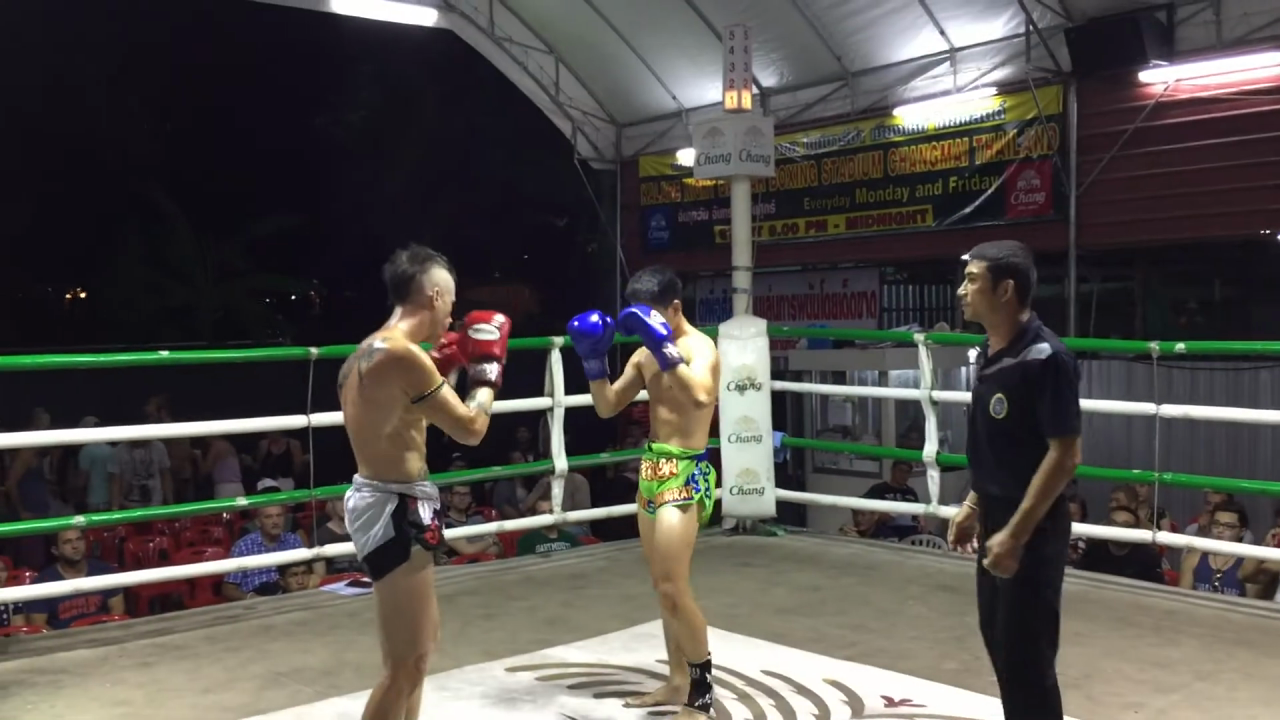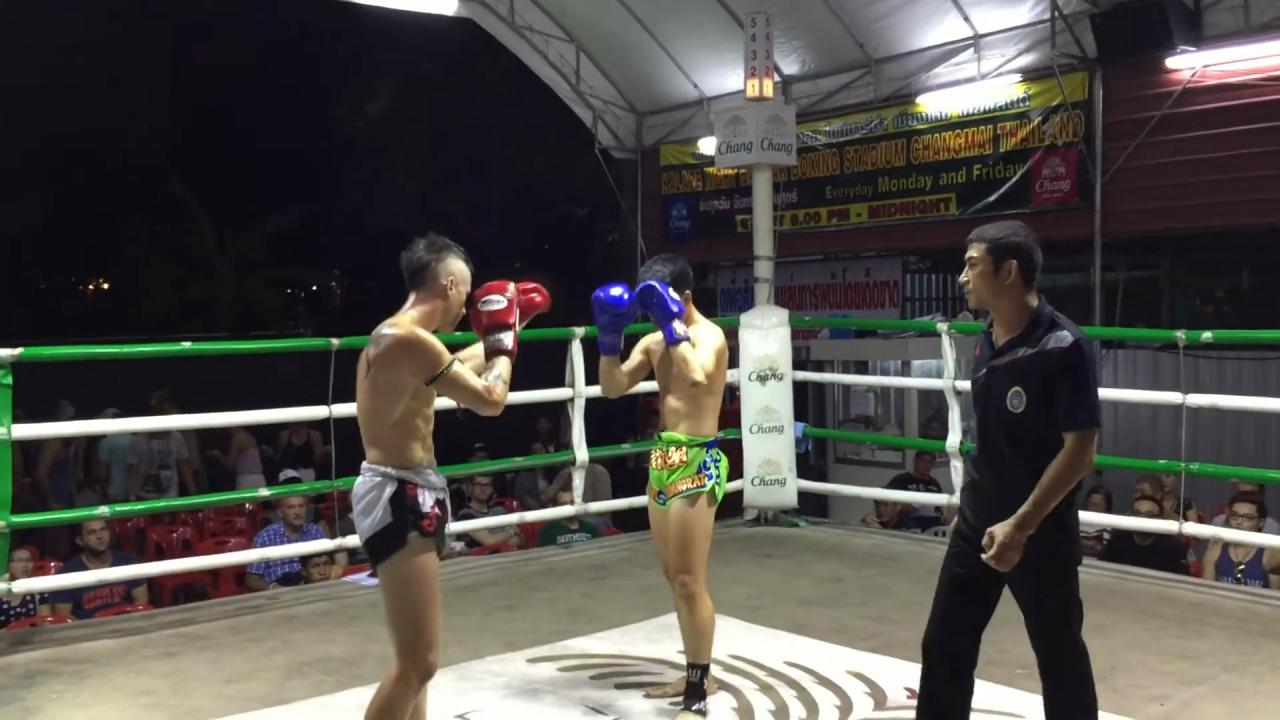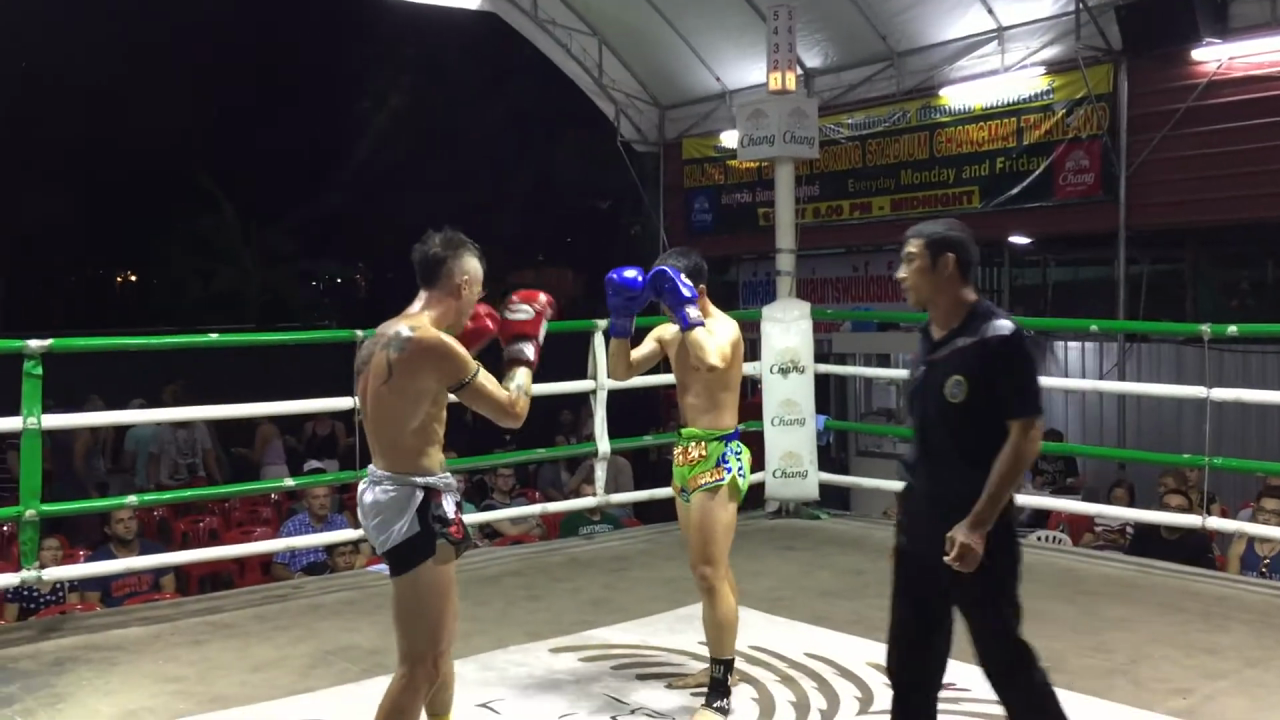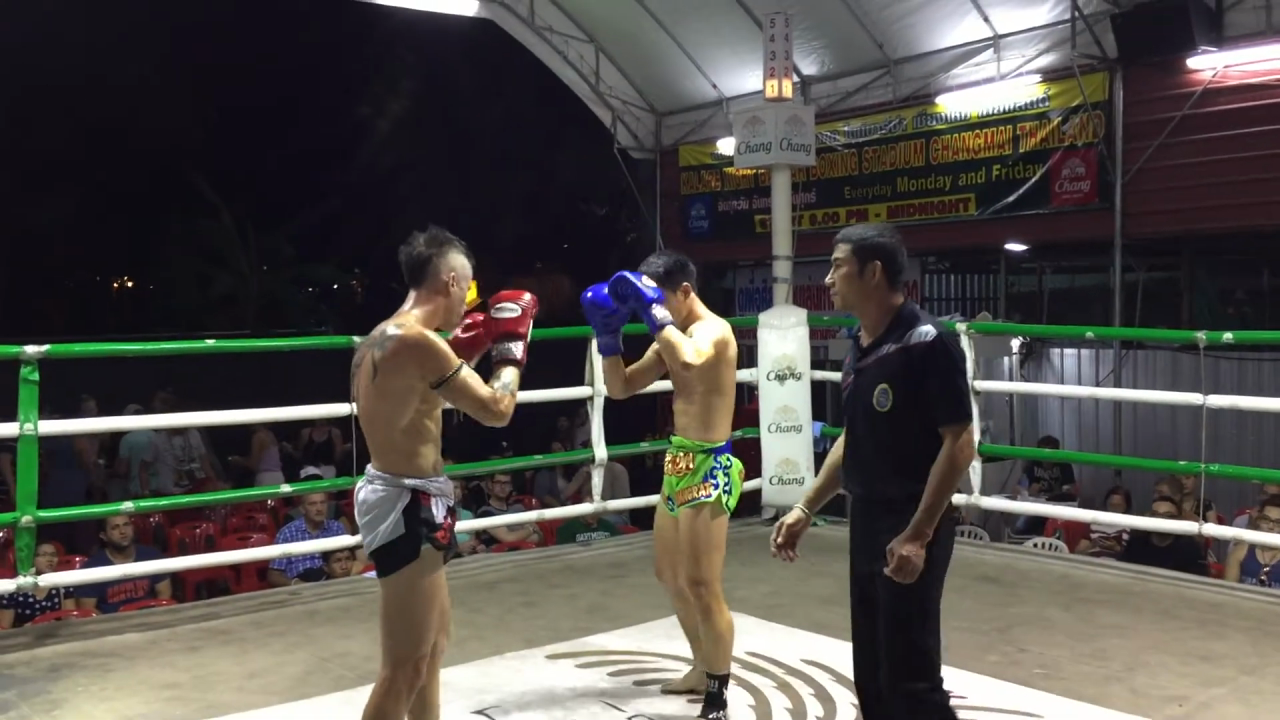
dt=0.4s
person 1, frame 1
left shoulder: (1045, 357)
right shoulder: (992, 351)
left elbow: (1064, 454)
left wrist: (1017, 533)
right wrist: (973, 504)
left hip: (1031, 527)
right hip: (998, 518)
left knee: (1025, 650)
right knee: (1000, 634)
person 1, frame 2
left shoulder: (1063, 346)
right shoulder: (986, 340)
left elbow: (1080, 449)
left wrist: (1022, 525)
left hip: (1041, 524)
right hip: (979, 514)
left knee: (1059, 653)
right knee: (945, 642)
person 1, frame 3
left shoulder: (1000, 338)
right shoulder: (927, 341)
left elbow: (1025, 438)
left wrist: (977, 524)
left hip: (978, 528)
right hip: (919, 524)
left knee: (1004, 657)
right knee: (910, 661)
person 1, frame 4
left shoulder: (927, 343)
right shoulder: (860, 347)
left elbow: (958, 445)
left wrist: (919, 535)
right wrist: (805, 508)
left hip: (910, 535)
right hip: (867, 529)
left knee: (908, 677)
right knee: (872, 674)
person 2, frame 1
left shoulder: (370, 351)
right shoulder: (403, 355)
right elbow: (471, 429)
left wrist: (443, 372)
right wrist: (487, 366)
left hip: (381, 501)
right hip: (395, 510)
left knee: (422, 638)
right knee: (405, 665)
person 2, frame 2
left shoulder: (394, 336)
right shoulder: (410, 340)
left elbow: (464, 365)
right elbow: (489, 400)
left wrist: (513, 320)
right wrist: (502, 333)
left hip: (401, 496)
right hip: (401, 500)
left knee: (417, 649)
right knee: (417, 660)
person 2, frame 3
left shoulder: (381, 338)
right shoulder: (432, 344)
right elbow: (512, 412)
left wrist: (467, 344)
right wrist: (524, 342)
left hip: (388, 490)
right hip: (416, 503)
left knee: (442, 628)
right knee: (421, 662)
person 2, frame 4
left shoulder: (380, 337)
right shoulder: (417, 342)
right elbow: (496, 410)
left wrist: (464, 348)
right wrist: (510, 341)
left hip: (396, 495)
right hip: (409, 504)
left knee: (433, 639)
right knee: (406, 667)
person 3, frame 1
left shoulder: (700, 347)
right shoulder: (644, 355)
left elbow: (701, 396)
right elbow: (606, 407)
left wrist: (665, 346)
right wrist: (593, 359)
left hip: (685, 473)
right hip: (653, 470)
left knee: (672, 588)
right knee: (664, 585)
right ankle: (678, 681)
person 3, frame 2
left shoulder: (708, 335)
right shoulder: (653, 342)
left elbow: (697, 379)
right elbow: (612, 387)
left wrist: (673, 324)
right wrist: (609, 335)
left hip: (696, 462)
right hip: (662, 460)
left knee: (689, 581)
right knee: (676, 577)
right ankle: (697, 675)
person 3, frame 3
left shoulder: (722, 327)
right shoulder: (668, 333)
left elbow: (714, 362)
right elbow: (620, 371)
left wrist: (687, 309)
right wrist: (621, 319)
left hip: (719, 456)
right hip: (686, 454)
left knee: (709, 573)
right knee: (712, 569)
right ankle: (720, 665)
person 3, frame 4
left shoulder: (713, 330)
right shoulder: (670, 337)
left elbow: (688, 361)
right elbow: (620, 388)
left wrist: (655, 311)
right wrist: (608, 335)
left hip: (708, 467)
right hip: (679, 464)
left knee: (703, 589)
right knee: (668, 574)
right ankle: (704, 667)
